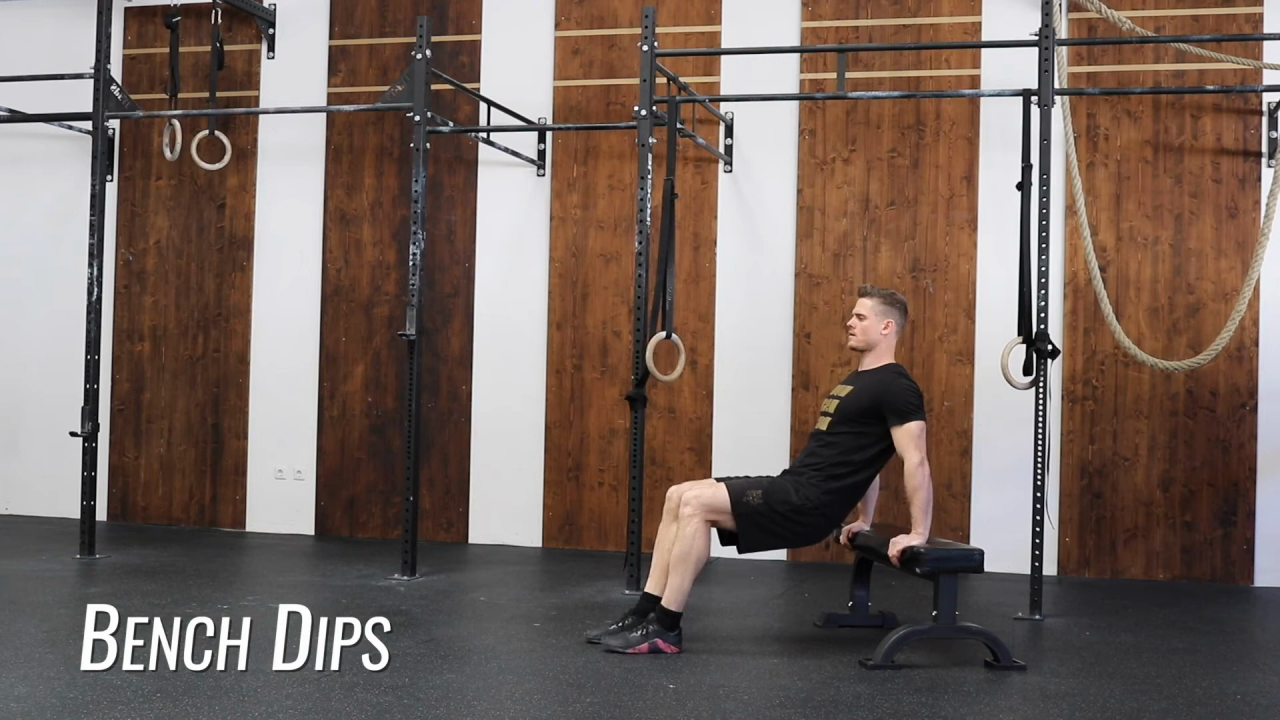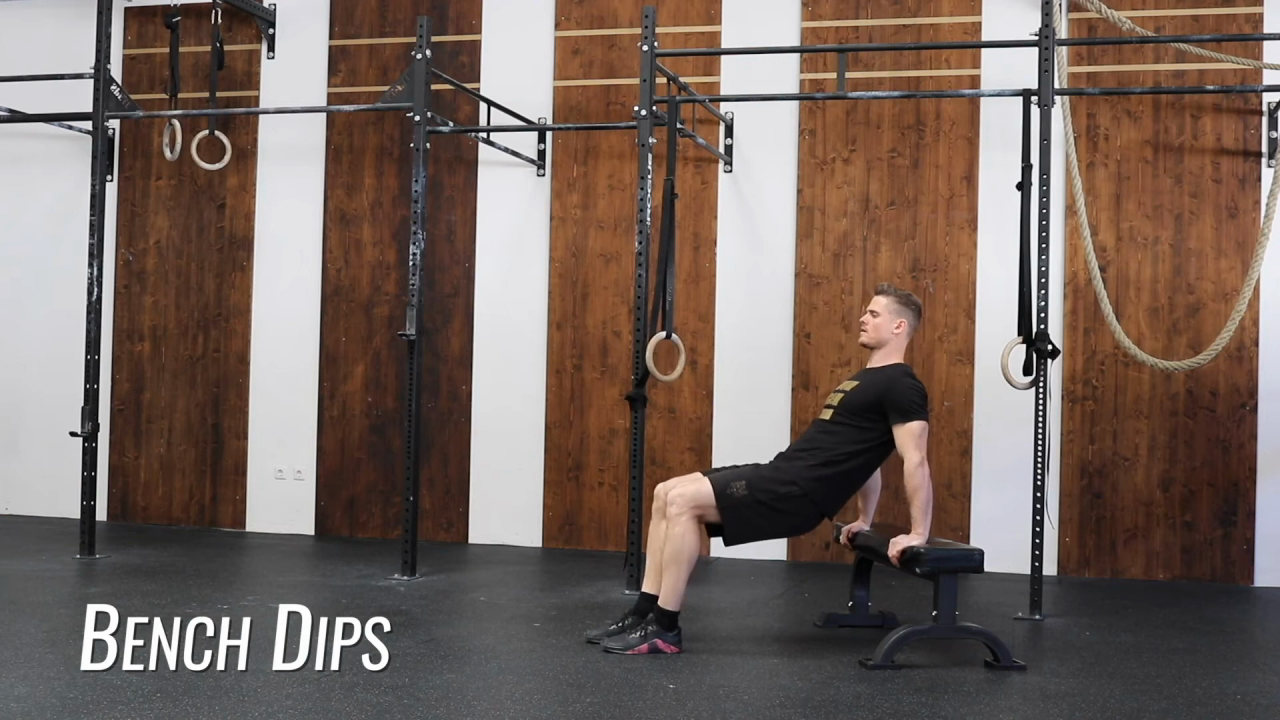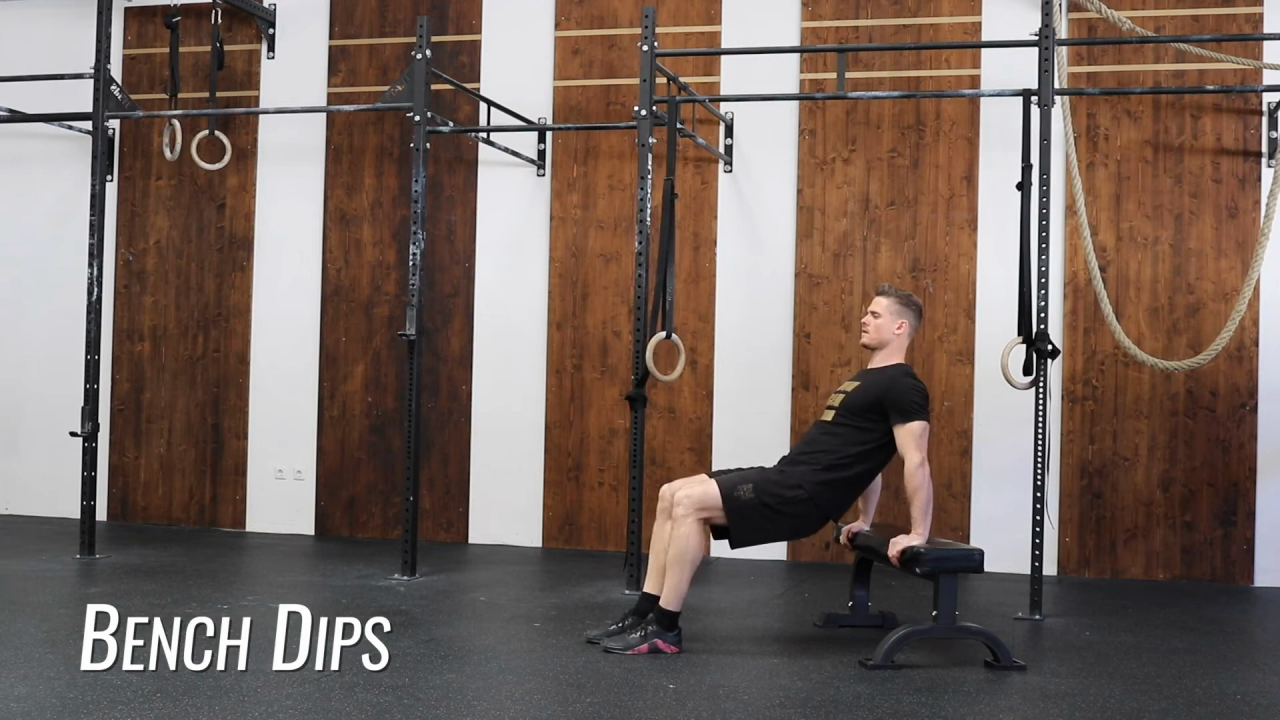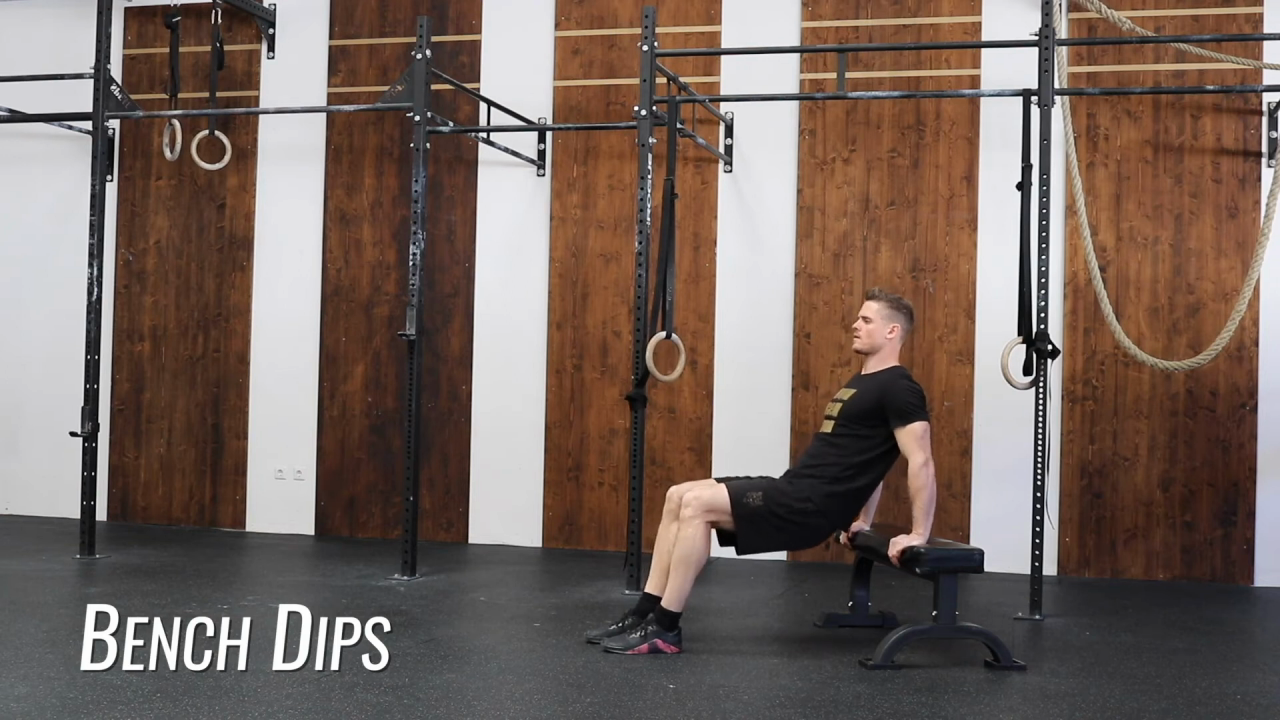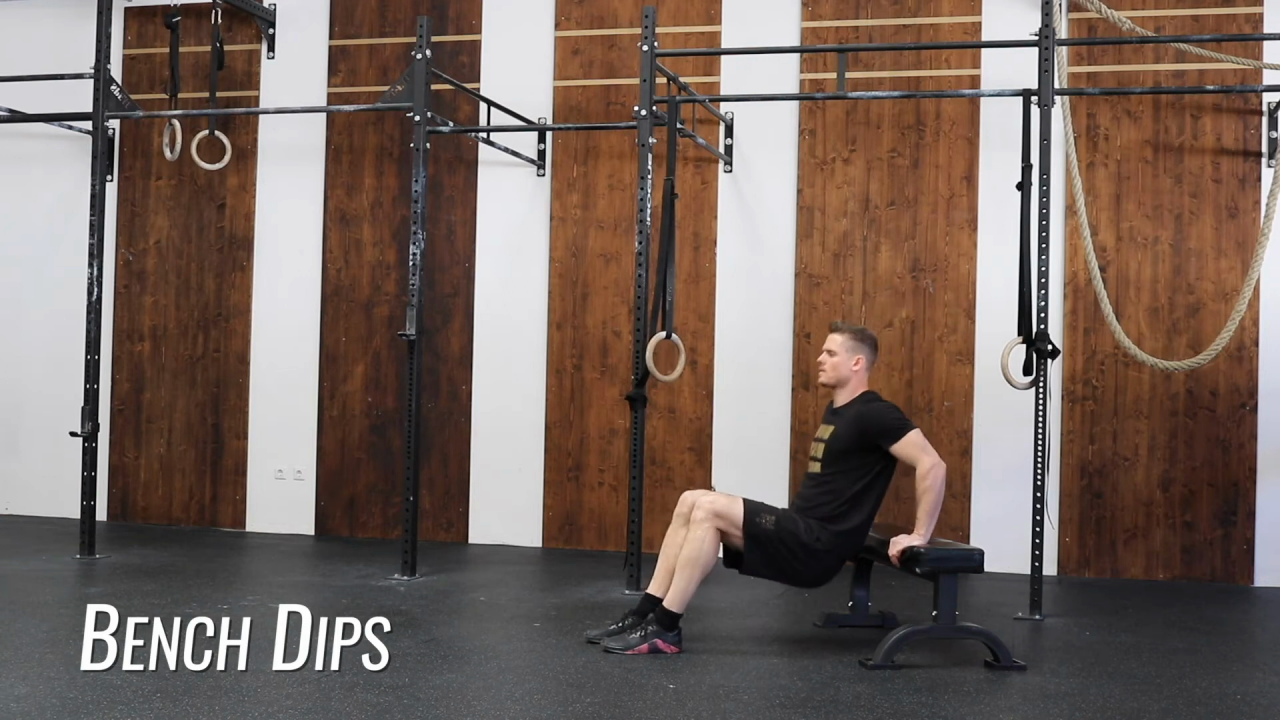
dt=0.5s
person 1, frame 1
left shoulder: (894, 386)
right shoulder: (859, 380)
left elbow: (915, 460)
left wrist: (918, 534)
right wrist: (865, 521)
left hip: (811, 503)
right hip: (793, 489)
left knee: (695, 503)
right knee: (678, 497)
left ankle: (665, 628)
right ankle: (646, 613)
person 1, frame 2
left shoulder: (900, 385)
right shoulder: (868, 379)
left elbow: (915, 460)
right elbow: (861, 454)
left wrist: (918, 534)
right wrist: (865, 521)
left hip: (801, 490)
right hip: (784, 476)
left knee: (682, 501)
right knee: (665, 495)
left ankle: (664, 628)
right ankle: (645, 613)
person 1, frame 3
left shoulder: (901, 385)
right shoulder: (868, 378)
left elbow: (916, 460)
right elbow: (863, 454)
left wrist: (918, 534)
right wrist: (865, 521)
left hip: (806, 494)
right hip: (787, 479)
left knee: (689, 502)
right knee: (672, 495)
left ankle: (663, 628)
right ankle: (644, 613)
person 1, frame 4
left shoulder: (897, 387)
right shoulder: (864, 382)
left elbow: (920, 461)
left wrist: (918, 534)
right wrist: (864, 520)
left hip: (813, 505)
right hip: (794, 491)
left knee: (696, 505)
right knee: (678, 497)
left ankle: (664, 627)
right ankle: (645, 613)
person 1, frame 5
left shoulder: (871, 414)
right shoulder: (838, 410)
left elbow: (932, 465)
left wrist: (918, 537)
right wrist: (855, 524)
left hip: (817, 547)
right hip: (800, 534)
left knee: (709, 510)
right knee: (692, 502)
left ankle: (664, 628)
right ankle: (645, 613)
